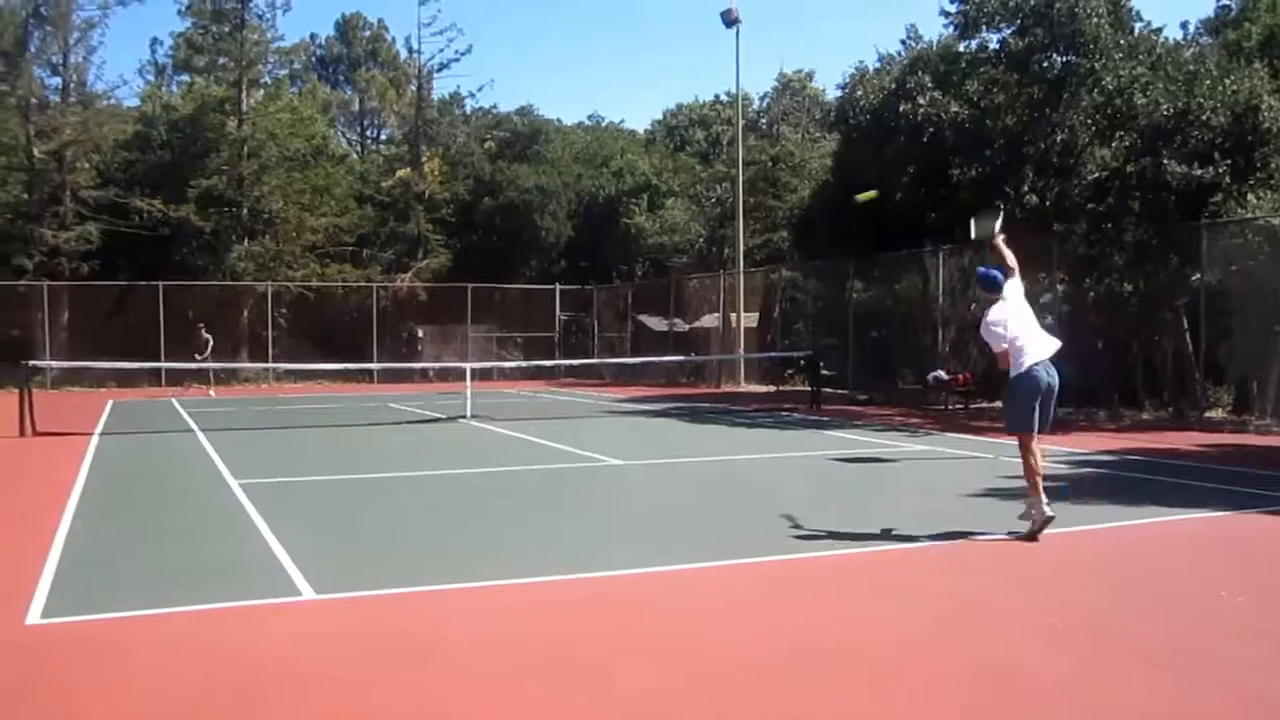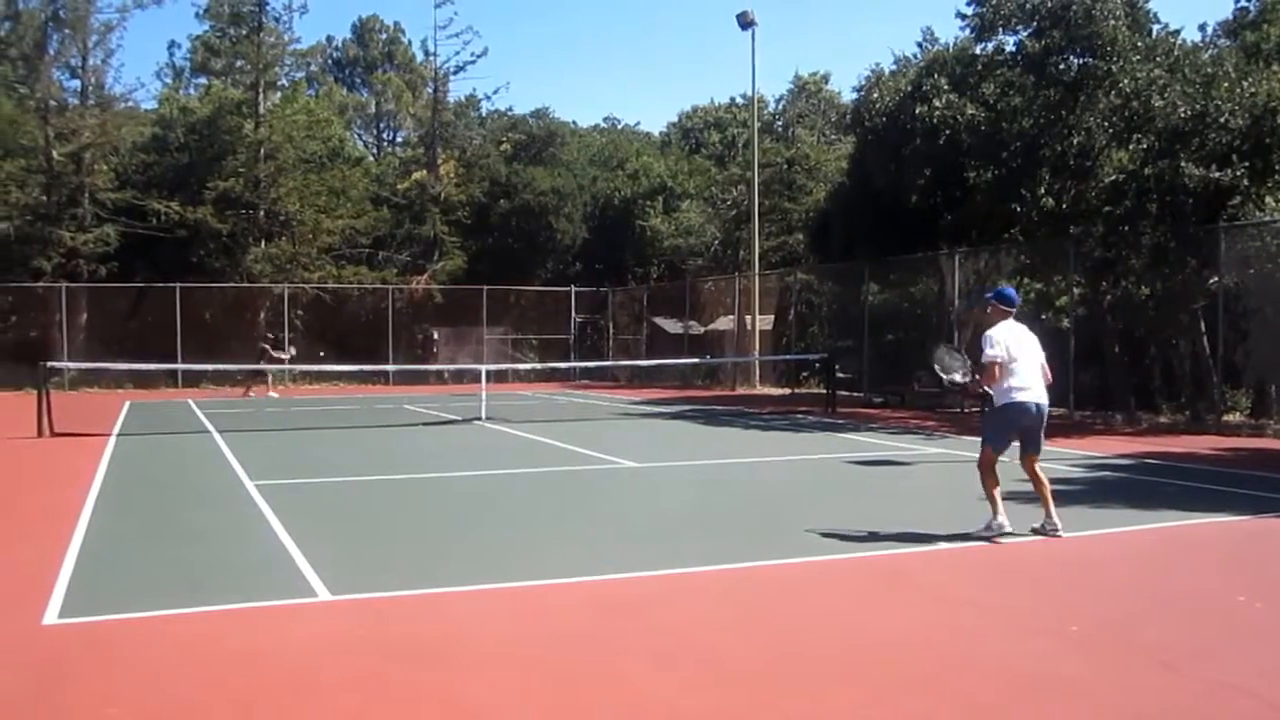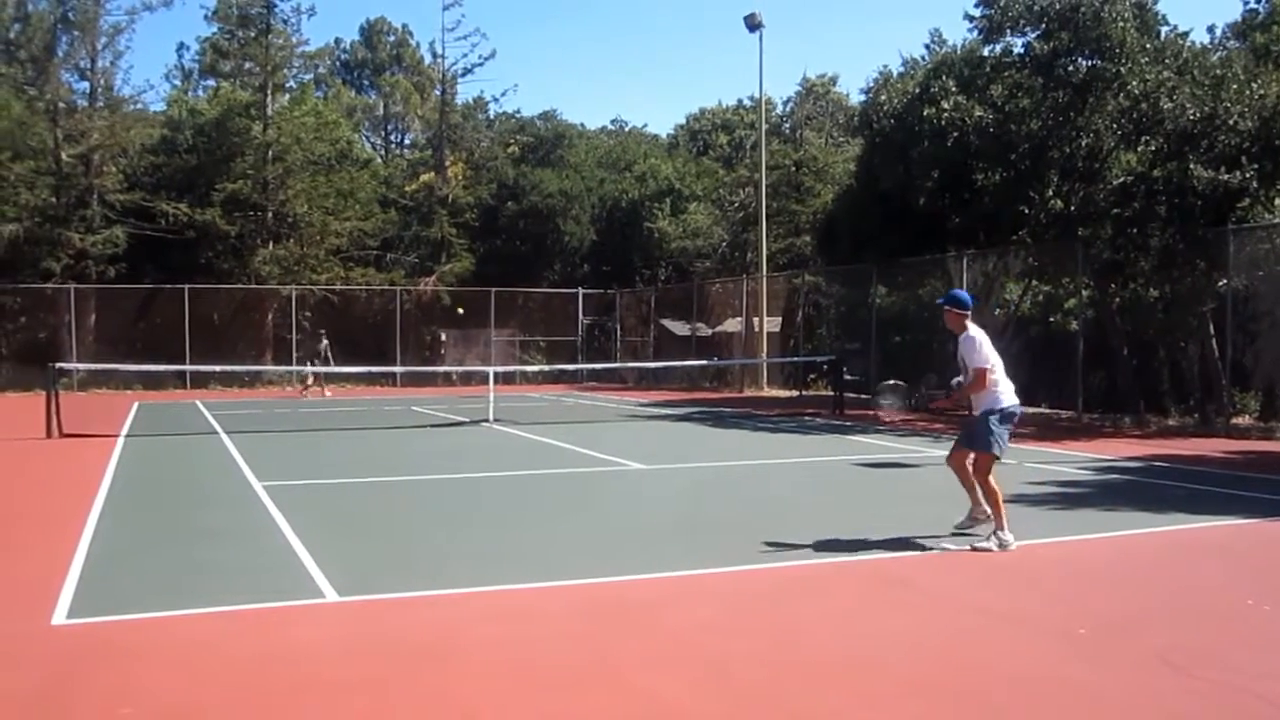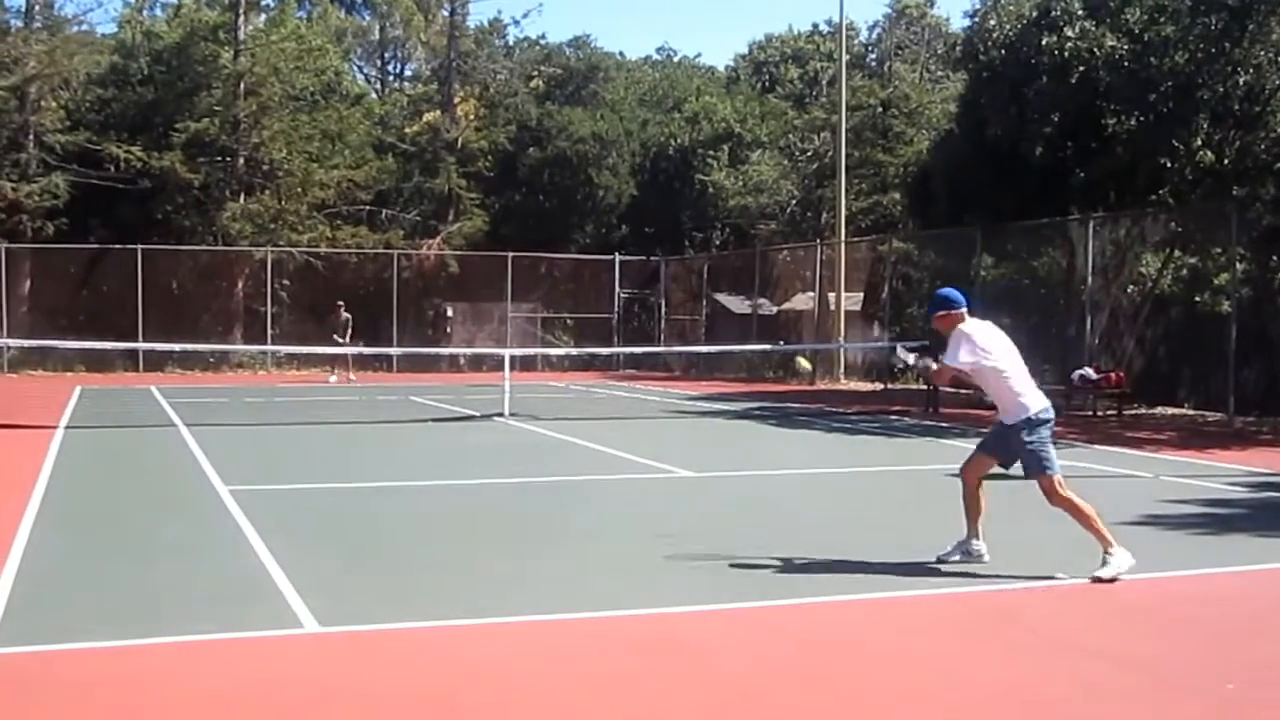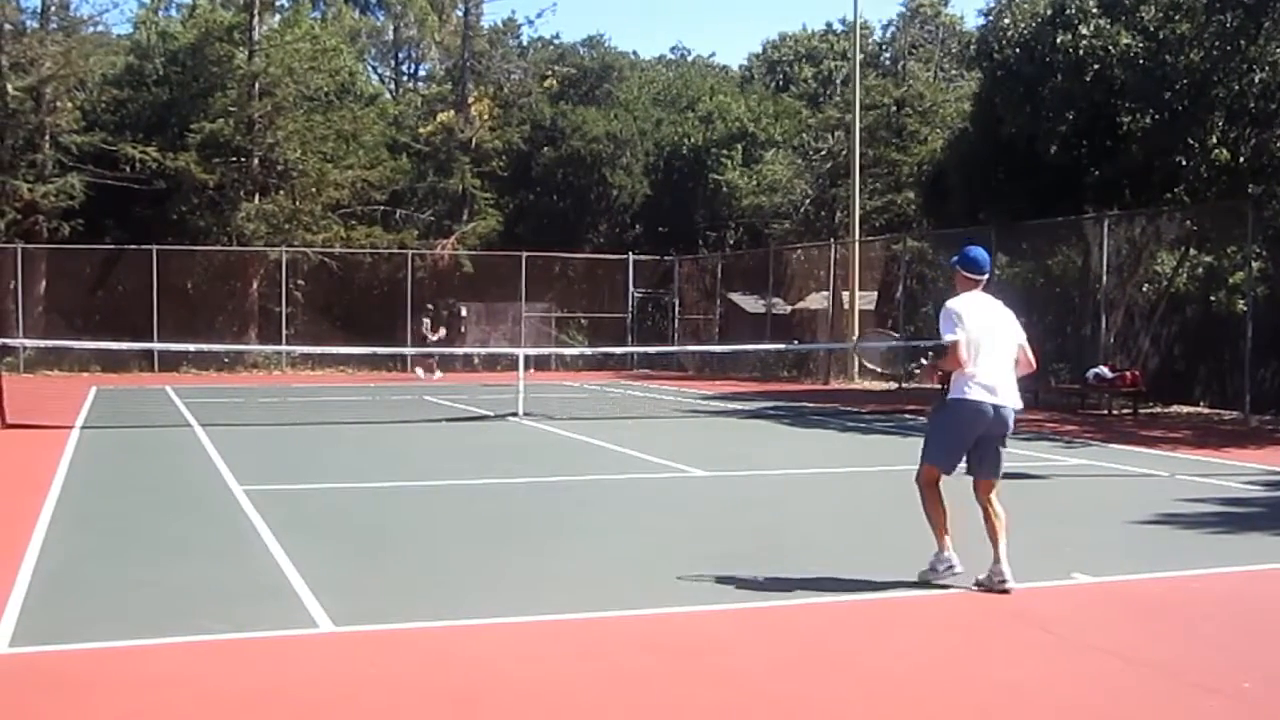
dt=1s
person 1, frame 1
left shoulder: (990, 319)
right shoulder: (1012, 295)
left elbow: (1003, 360)
right elbow: (1013, 267)
right wrist: (999, 244)
left hip: (1027, 377)
right hip: (1048, 373)
left knee: (1027, 444)
right knee: (1029, 441)
left ankle: (1040, 508)
right ankle: (1036, 502)
person 1, frame 2
left shoulder: (994, 334)
right shoulder: (1029, 334)
left elbow: (993, 374)
right elbow: (1047, 376)
left wrist: (980, 382)
left hip: (1012, 404)
right hip: (1040, 404)
left knee: (986, 462)
right knee: (1031, 464)
left ankle: (999, 519)
right ankle: (1051, 520)
person 1, frame 3
left shoulder: (975, 338)
right shoulder: (964, 339)
left elbow: (981, 381)
left wrist: (951, 397)
right wrist: (955, 394)
left hip: (1001, 408)
right hip: (983, 410)
left knee: (982, 470)
right knee: (955, 459)
left ankle: (1003, 535)
right ankle: (980, 508)
person 1, frame 4
left shoulder: (965, 333)
right shoulder: (983, 328)
left elbow: (944, 378)
left wrist: (928, 368)
left hip: (1030, 416)
right hip: (1014, 419)
left knee: (1054, 491)
right knee: (970, 472)
left ankle: (1116, 552)
right ankle: (973, 544)
person 1, frame 5
left shoulder: (956, 306)
right shoulder: (1004, 311)
left elbow: (957, 360)
right elbow: (1028, 363)
left wrist: (935, 368)
left hip: (967, 402)
right hip: (1005, 407)
left knee: (927, 477)
right knee: (986, 490)
left ankle: (946, 552)
right ankle: (1001, 569)
